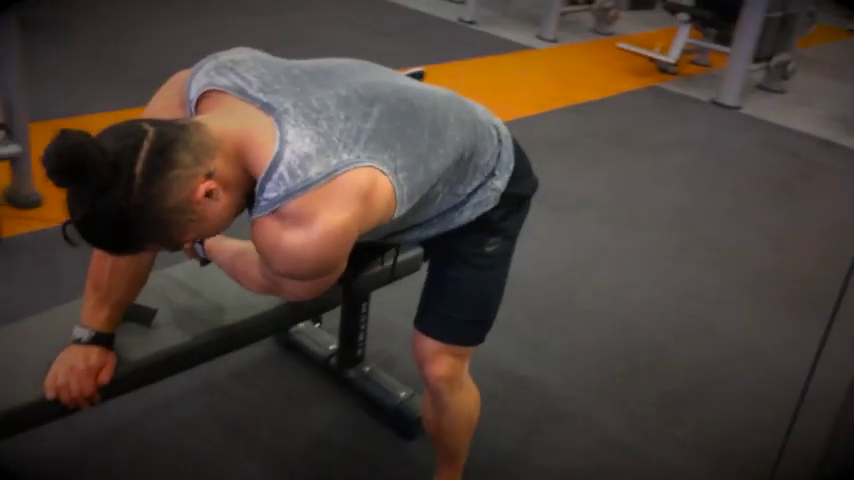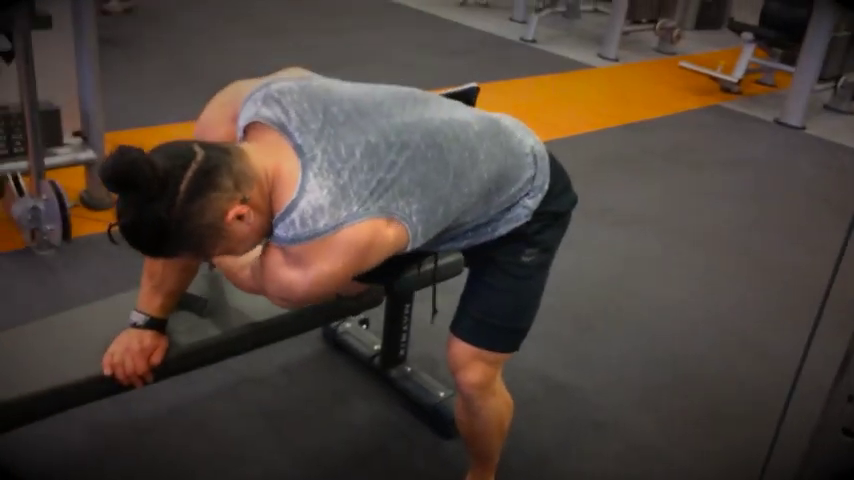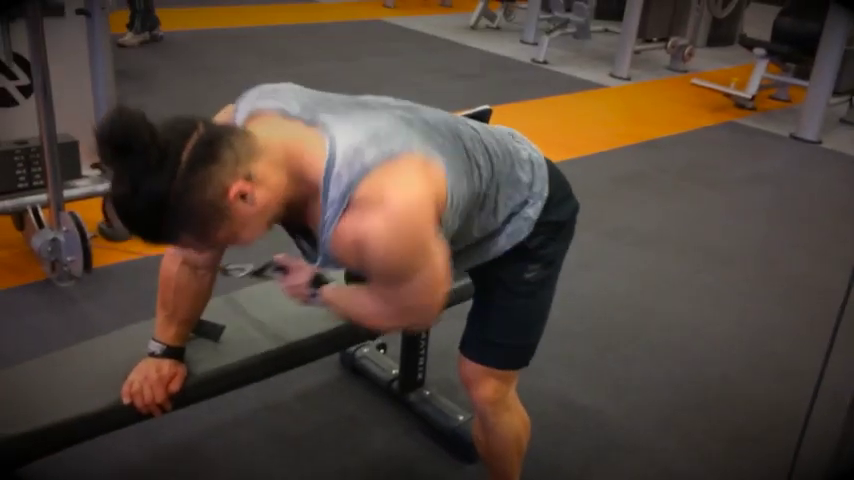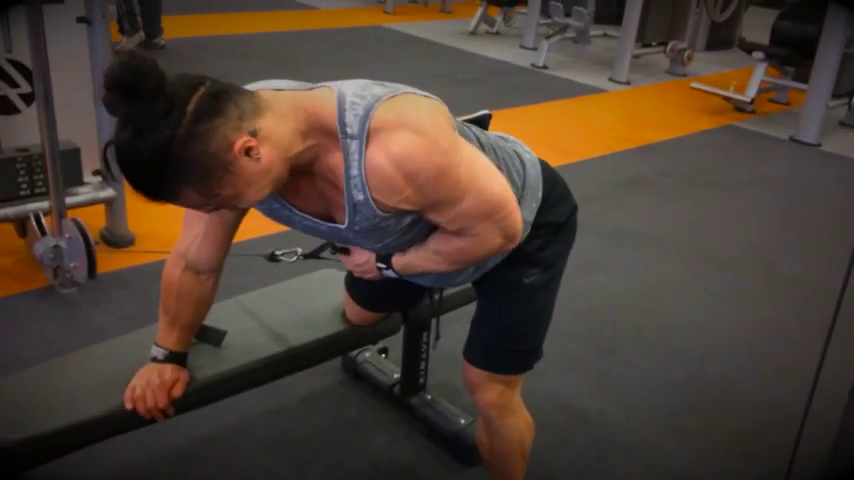
dt=0.4s
person 1, frame 1
left shoulder: (308, 225)
right shoulder: (186, 97)
left elbow: (287, 282)
right elbow: (133, 225)
left wrist: (206, 247)
right wrist: (92, 336)
left hip: (480, 190)
right hip: (407, 149)
left knee: (439, 365)
right knee: (295, 278)
person 1, frame 2
left shoulder: (308, 263)
right shoulder: (238, 109)
left elbow: (258, 277)
right elbow: (182, 221)
left wrist: (215, 256)
right wrist: (147, 320)
left hip: (522, 201)
right hip: (446, 164)
left knee: (471, 371)
person 1, frame 3
left shoulder: (380, 218)
right shoulder: (236, 126)
left elbow: (416, 311)
right elbow: (191, 259)
left wrist: (319, 290)
right wrist: (165, 348)
left hip: (525, 213)
right hip: (454, 189)
left knee: (485, 389)
right knee: (374, 285)
person 1, frame 4
left shoulder: (394, 149)
right shoulder: (230, 130)
left elbow: (498, 228)
right elbow: (194, 262)
left wrist: (390, 262)
right wrist: (168, 353)
left hip: (525, 217)
right hip: (426, 221)
left knee: (490, 392)
right knee: (359, 314)
